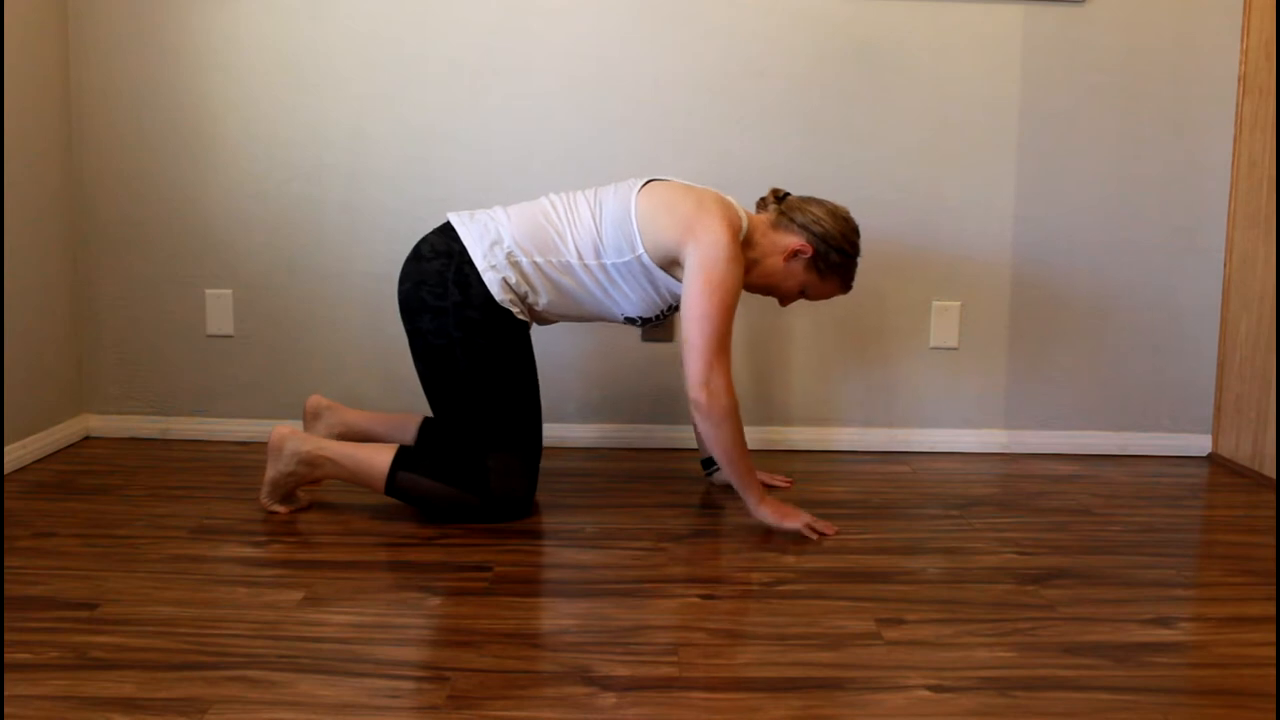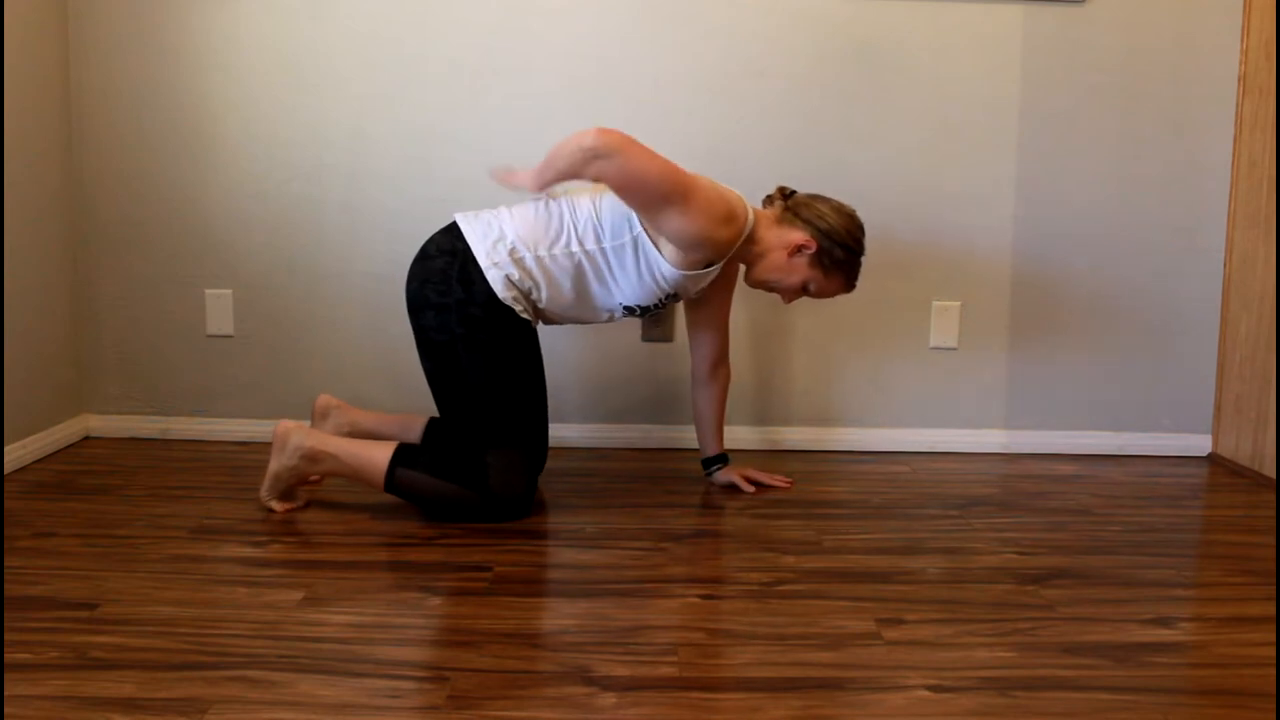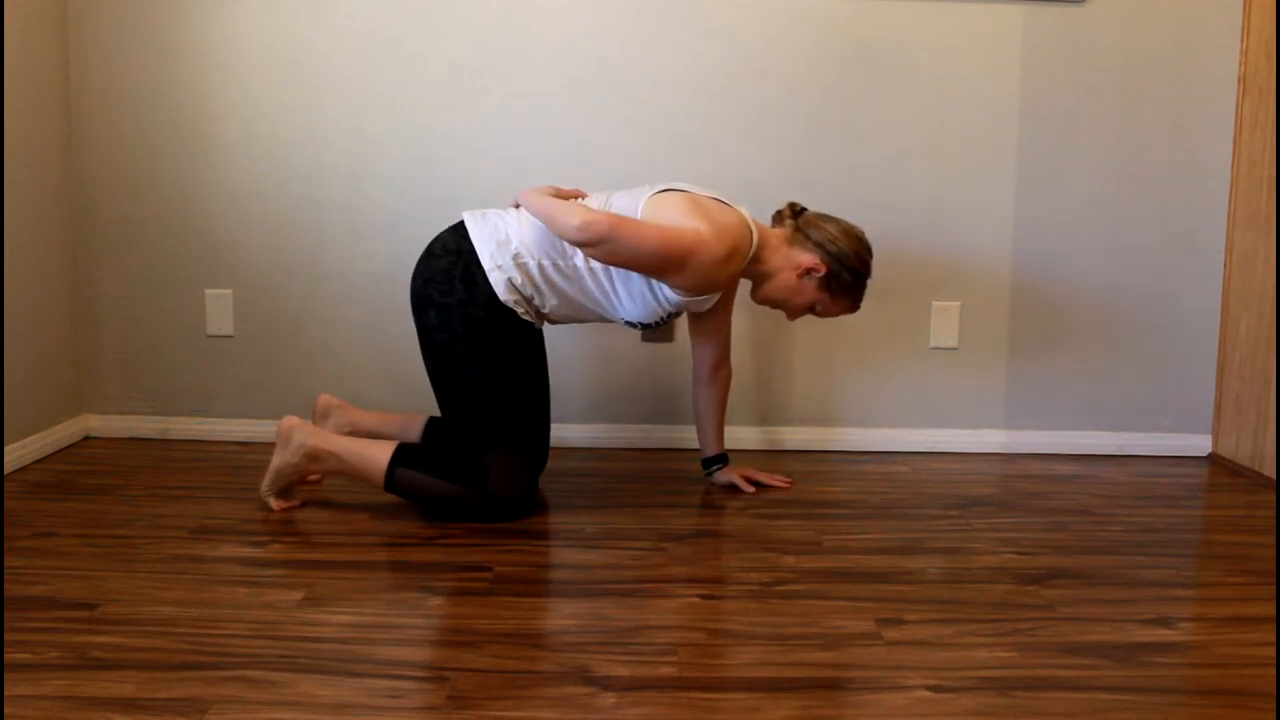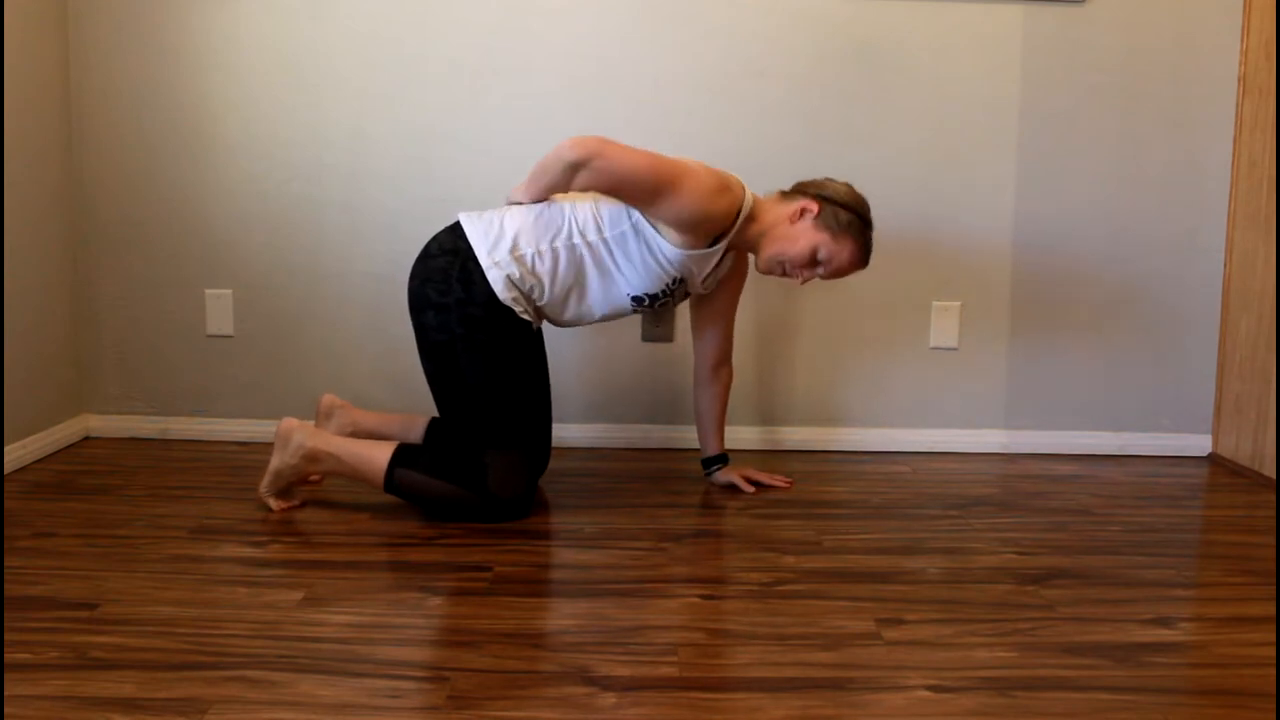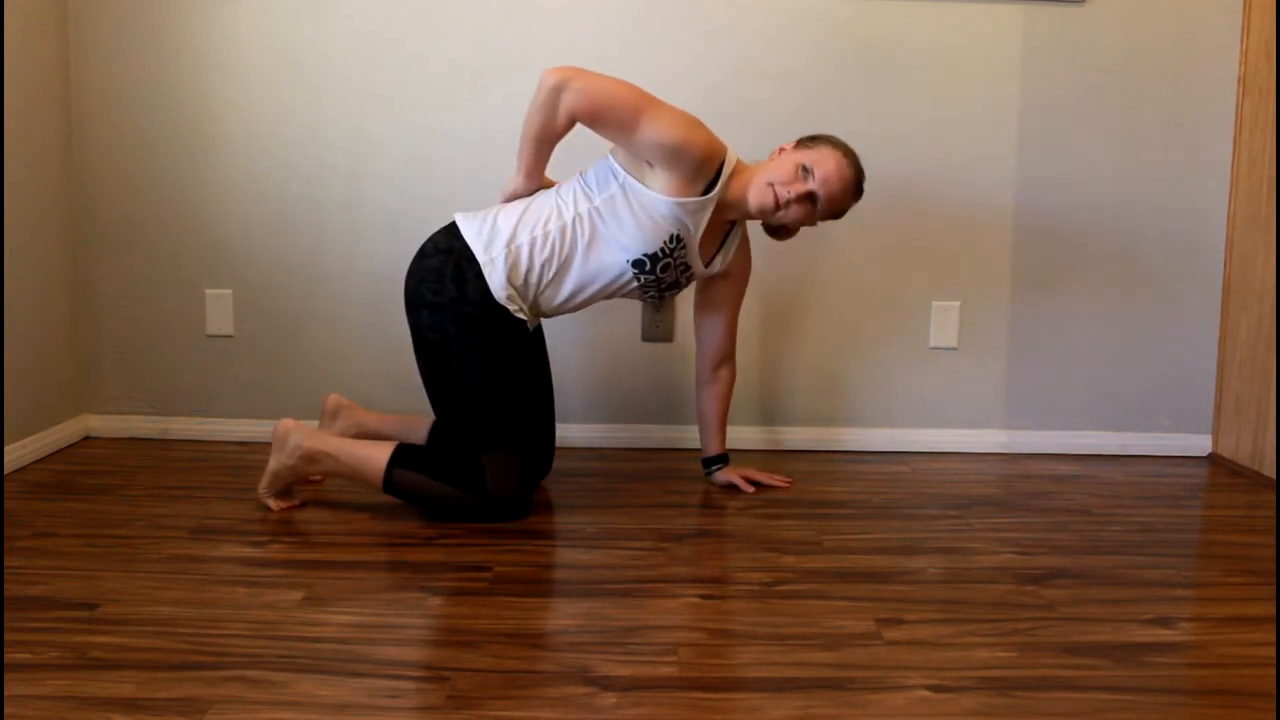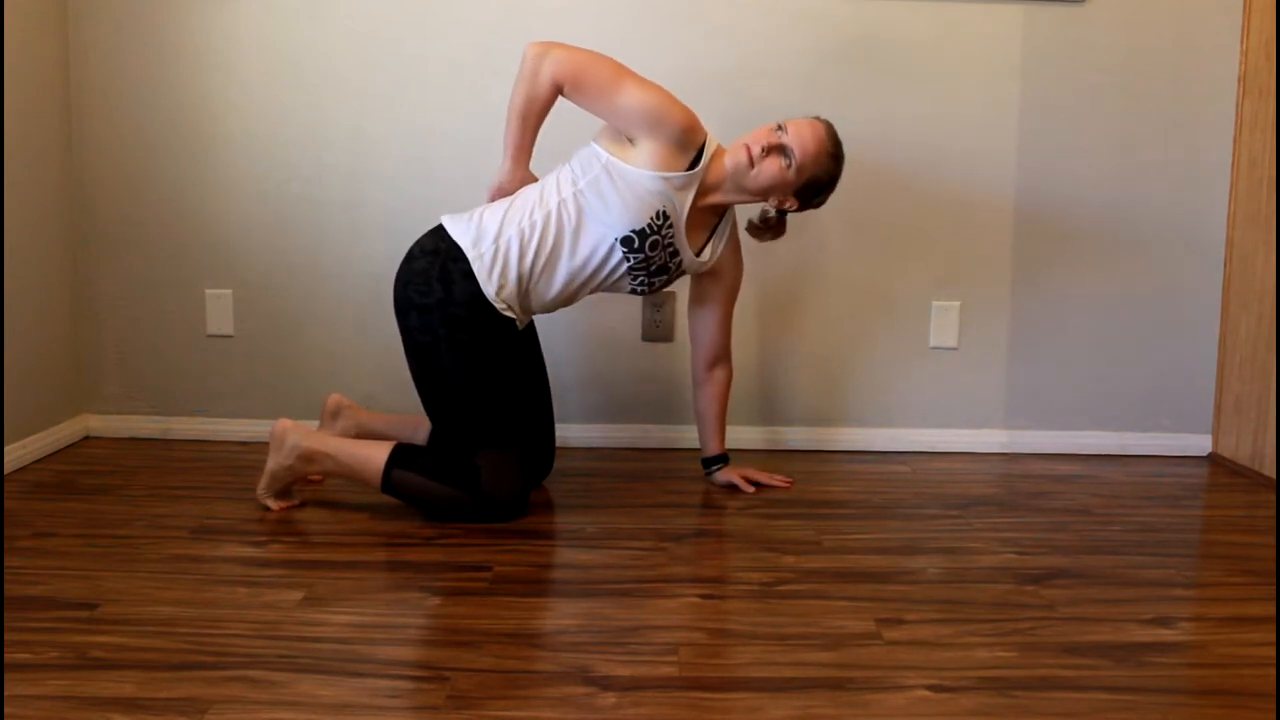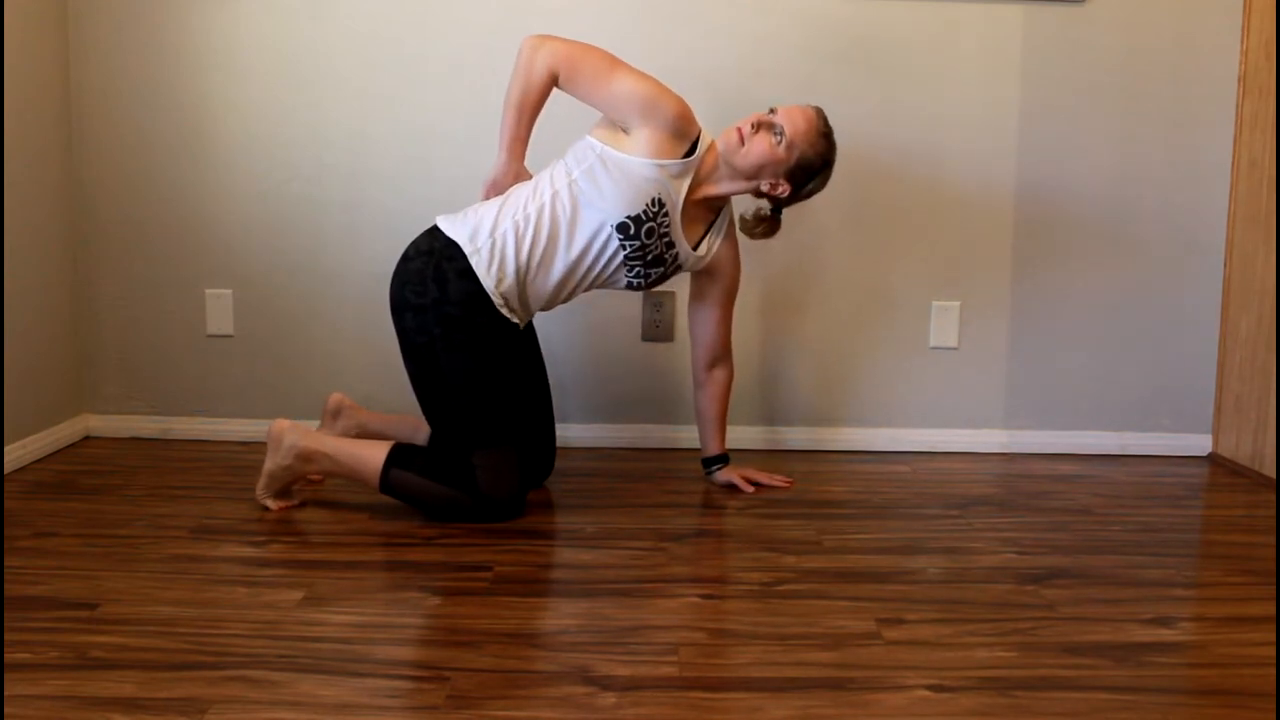
dt=0.7s
person 1, frame 1
left shoulder: (713, 239)
right shoulder: (717, 243)
left elbow: (705, 368)
right elbow: (706, 388)
left wrist: (721, 464)
right wrist: (756, 501)
left hip: (473, 281)
right hip: (456, 285)
left knee: (508, 451)
right knee: (503, 492)
left ankle: (339, 423)
right ankle: (310, 453)
person 1, frame 2
left shoulder: (722, 255)
right shoulder: (710, 224)
left elbow: (710, 360)
right elbow: (599, 143)
left wrist: (717, 460)
right wrist: (533, 183)
left hip: (491, 287)
right hip: (463, 281)
left knee: (518, 455)
right knee: (503, 491)
left ankle: (345, 421)
right ankle: (311, 448)
person 1, frame 3
left shoulder: (724, 263)
right shoulder: (716, 250)
left elbow: (711, 362)
right elbow: (591, 228)
left wrist: (716, 460)
right wrist: (536, 200)
left hip: (497, 288)
right hip: (467, 282)
left knee: (518, 454)
right knee: (504, 491)
left ankle: (346, 420)
right ankle: (315, 445)
person 1, frame 4
left shoulder: (730, 262)
right shoulder: (712, 203)
left elbow: (713, 362)
right elbow: (585, 154)
left wrist: (715, 460)
right wrist: (528, 195)
left hip: (502, 300)
right hip: (466, 279)
left knee: (523, 460)
right knee: (503, 492)
left ankle: (349, 421)
right ankle: (313, 447)
person 1, frame 5
left shoulder: (730, 255)
right shoulder: (692, 156)
left elbow: (716, 361)
right elbow: (561, 85)
left wrist: (716, 459)
right wrist: (525, 181)
left hip: (505, 304)
right hip: (461, 279)
left knee: (530, 463)
right knee: (500, 494)
left ankle: (353, 422)
right ankle: (312, 448)
person 1, frame 6
left shoulder: (720, 251)
right shoulder: (673, 134)
left elbow: (711, 361)
right elbow: (544, 58)
left wrist: (716, 460)
right wrist: (513, 169)
left hip: (497, 306)
right hip: (450, 281)
left knee: (531, 463)
right knee: (498, 493)
left ankle: (353, 421)
right ankle: (307, 448)
person 1, frame 7
left shoulder: (718, 248)
right shoulder: (667, 126)
left elbow: (712, 361)
right elbow: (541, 51)
left wrist: (717, 460)
right wrist: (507, 165)
left hip: (498, 307)
right hip: (448, 280)
left knee: (532, 465)
right knee: (495, 494)
left ankle: (353, 422)
right ankle: (304, 449)
